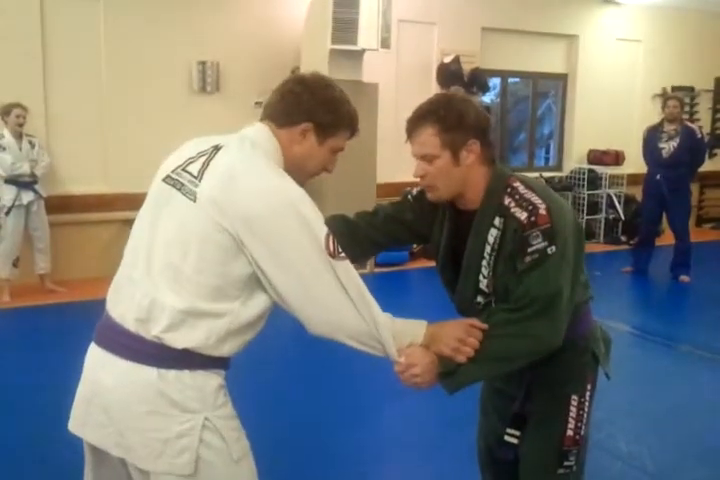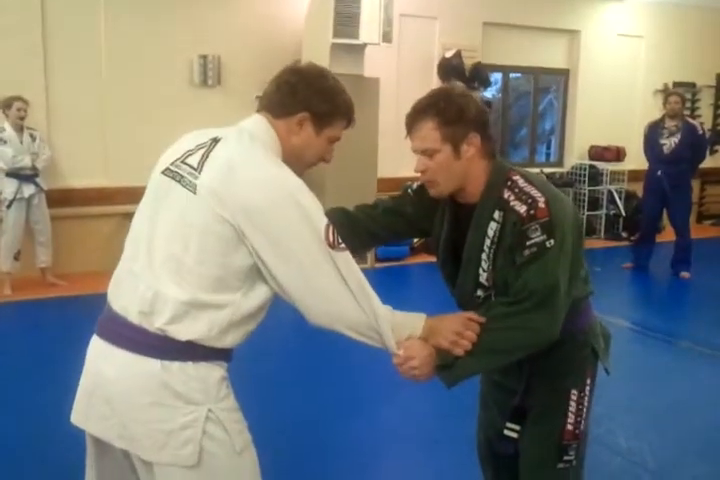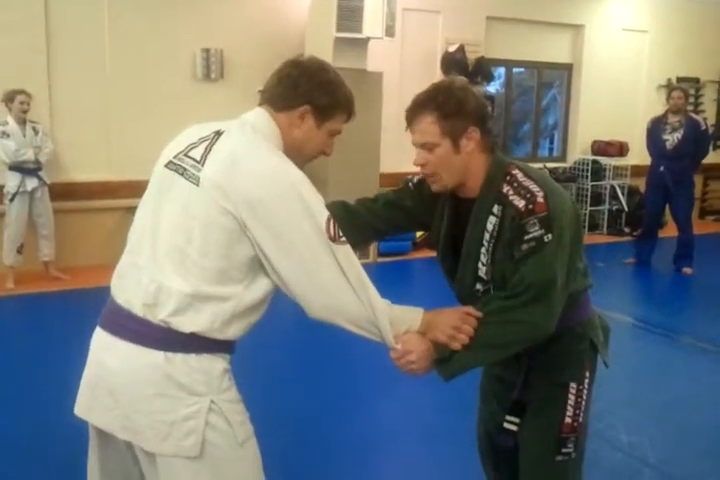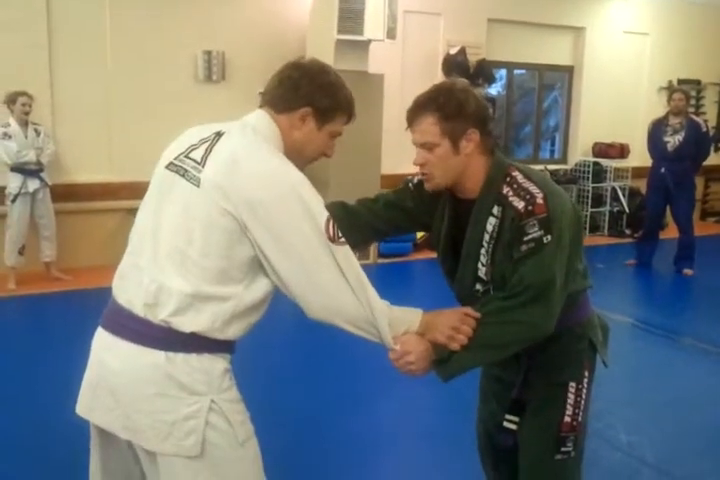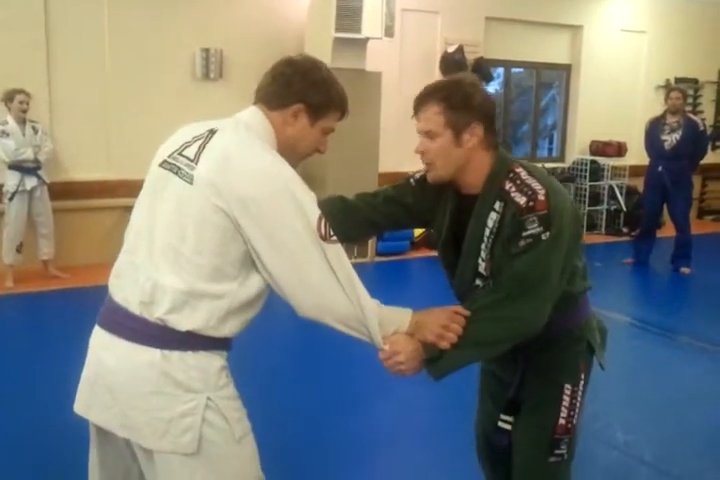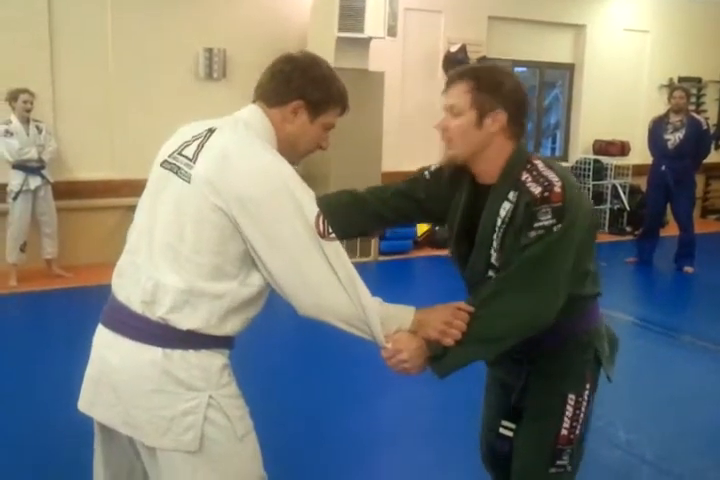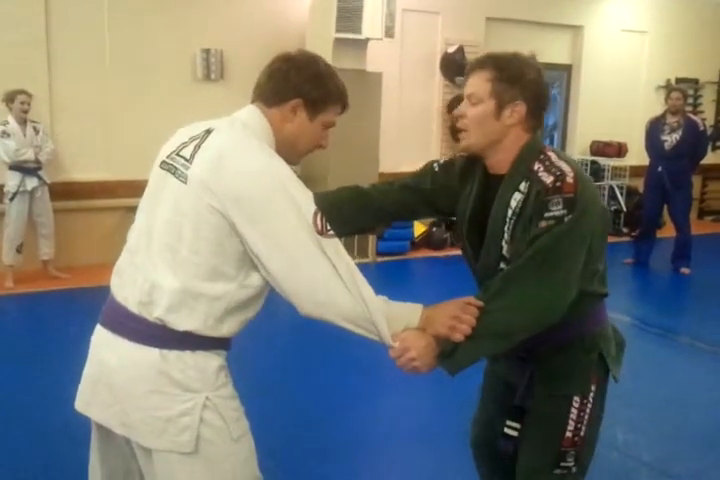
dt=0.2s
person 1, frame 1
left shoulder: (195, 152)
right shoulder: (269, 194)
right elbow: (331, 305)
right wrist: (423, 336)
left hip: (109, 365)
right hip: (169, 391)
person 1, frame 2
left shoulder: (192, 146)
right shoulder: (268, 184)
right elbow: (331, 294)
right wrist: (421, 329)
left hip: (111, 356)
right hip: (173, 383)
person 1, frame 3
left shoulder: (194, 138)
right shoulder: (271, 176)
right elbow: (331, 288)
right wrist: (420, 322)
left hip: (114, 348)
right hip: (175, 376)
person 1, frame 4
left shoulder: (195, 140)
right shoulder: (270, 177)
right elbow: (329, 289)
right wrist: (418, 324)
left hip: (115, 350)
right hip: (176, 376)
person 1, frame 5
left shoulder: (189, 137)
right shoulder: (263, 174)
right elbow: (319, 288)
right wrist: (408, 323)
left hip: (113, 346)
right hip: (174, 373)
person 1, frame 6
left shoulder: (192, 136)
right shoulder: (261, 172)
right elbow: (320, 286)
right wrist: (410, 321)
left hip: (117, 346)
right hip: (177, 372)
person 1, frame 7
left shoulder: (194, 138)
right shoulder: (257, 171)
right elbow: (321, 285)
right wrist: (419, 318)
left hip: (116, 346)
right hip: (172, 371)
person 2, frame 1
left shoulder: (537, 218)
right shoulder: (436, 201)
left elbow: (538, 326)
right elbow: (372, 229)
left wrist: (445, 362)
left hip: (561, 357)
right hip: (505, 351)
person 2, frame 2
left shoulder: (536, 211)
right shoulder: (437, 194)
left elbow: (536, 319)
right elbow: (373, 222)
left wrist: (443, 354)
left hip: (560, 352)
right hip: (506, 348)
person 2, frame 3
left shoulder: (536, 204)
right shoulder: (436, 188)
left elbow: (533, 311)
right elbow: (372, 215)
left wrist: (441, 348)
left hip: (559, 345)
right hip: (505, 342)
person 2, frame 4
left shoulder: (535, 206)
right shoulder: (437, 190)
left elbow: (530, 312)
right elbow: (372, 215)
left wrist: (439, 348)
left hip: (559, 345)
right hip: (505, 344)
person 2, frame 5
left shoulder: (537, 203)
right shoulder: (440, 187)
left elbow: (520, 308)
right elbow: (371, 211)
left wrist: (428, 347)
left hip: (556, 345)
right hip: (504, 343)
person 2, frame 6
left shoulder: (550, 197)
right shoulder: (456, 180)
left elbow: (526, 302)
right elbow: (379, 206)
left wrist: (432, 346)
left hip: (564, 354)
right hip: (510, 348)
person 2, frame 7
left shoulder: (562, 189)
right shoulder: (468, 171)
left elbow: (537, 296)
right elbow: (388, 200)
left wrist: (443, 342)
left hip: (569, 355)
right hip: (512, 347)
person 3, frame 1
left shoulder: (32, 141)
left elbow: (45, 162)
left wrist: (34, 173)
right wrist: (29, 167)
left hip: (33, 192)
left knee: (42, 237)
left ankle: (46, 280)
person 3, frame 2
left shoulder: (34, 134)
left elbow: (46, 155)
left wrist: (34, 166)
right wrist: (31, 160)
left hip: (34, 186)
left knee: (43, 230)
left ankle: (47, 273)
person 3, frame 3
left shoulder: (36, 128)
left elbow: (48, 149)
left wrist: (38, 160)
right wrist: (33, 154)
left hip: (37, 179)
right hip: (17, 181)
left knee: (46, 224)
left ankle: (49, 267)
person 3, frame 4
left shoulder: (39, 129)
left elbow: (50, 151)
left wrist: (39, 160)
right wrist: (35, 155)
left hip: (39, 181)
right hip: (19, 183)
left knee: (48, 225)
right knee: (16, 229)
left ankle: (51, 268)
person 3, frame 5
left shoulder: (36, 127)
left elbow: (48, 149)
left wrist: (36, 158)
right wrist: (33, 153)
left hip: (37, 179)
right hip: (17, 181)
left knee: (45, 223)
left ankle: (49, 265)
person 3, frame 6
left shoulder: (40, 126)
left elbow: (52, 148)
left wrist: (41, 158)
right wrist: (37, 153)
left hip: (41, 178)
right hip: (20, 180)
left knee: (49, 222)
right knee: (18, 226)
left ankle: (52, 264)
person 3, frame 7
left shoulder: (37, 127)
left elbow: (49, 149)
left wrist: (38, 159)
right wrist: (33, 154)
left hip: (37, 179)
right hip: (17, 181)
left knee: (46, 223)
left ankle: (48, 266)
person 4, frame 1
left shoulder: (691, 131)
right shoulder: (651, 131)
left elbow: (699, 156)
left wrist: (685, 175)
right wrist: (656, 171)
left hip: (678, 187)
right hip: (654, 184)
left knee: (680, 229)
right knee: (647, 226)
left ankle: (681, 270)
right ankle: (639, 265)
person 4, frame 2
left shoulder: (693, 128)
right shoulder: (652, 127)
left elbow: (700, 152)
left wrist: (686, 171)
right wrist: (657, 167)
left hip: (679, 183)
right hip: (655, 180)
left knee: (681, 225)
right knee: (648, 222)
left ankle: (682, 266)
right ankle: (639, 260)
person 4, frame 3
left shoulder: (696, 123)
right shoulder: (655, 122)
left elbow: (703, 148)
left wrist: (689, 166)
right wrist: (660, 163)
left hip: (682, 178)
right hip: (657, 175)
left knee: (683, 221)
right knee: (650, 218)
left ankle: (684, 262)
right ankle: (641, 256)
person 4, frame 4
left shoulder: (697, 125)
right shoulder: (656, 124)
left elbow: (704, 150)
left wrist: (689, 168)
right wrist: (661, 164)
left hip: (682, 180)
right hip: (658, 177)
left knee: (684, 223)
right knee: (651, 219)
left ankle: (685, 263)
right ankle: (642, 258)
person 4, frame 5
left shoulder: (694, 124)
right shoulder: (654, 123)
left elbow: (701, 149)
left wrist: (686, 167)
right wrist: (659, 163)
left hip: (680, 179)
right hip: (655, 175)
left knee: (681, 221)
right knee: (648, 218)
left ankle: (682, 262)
right ankle: (639, 256)
person 4, frame 6
left shoulder: (697, 123)
right shoulder: (657, 122)
left elbow: (704, 148)
left wrist: (690, 166)
right wrist: (662, 162)
left hip: (683, 178)
right hip: (659, 175)
left knee: (684, 220)
right knee: (651, 217)
left ankle: (685, 261)
right ankle: (643, 255)
person 4, frame 7
left shoulder: (694, 124)
right shoulder: (654, 123)
left elbow: (701, 149)
left wrist: (687, 167)
right wrist: (658, 163)
left hip: (679, 179)
right hip: (655, 175)
left knee: (681, 221)
right knee: (648, 218)
left ankle: (682, 262)
right ankle: (640, 256)
